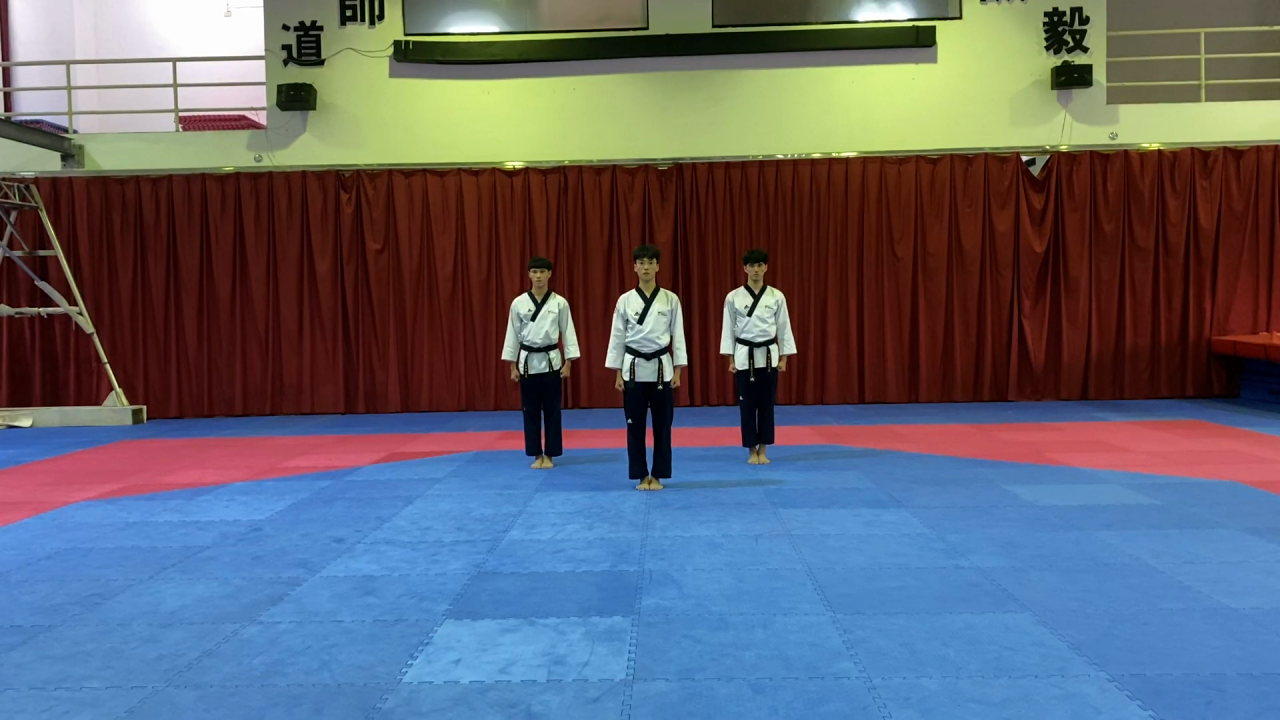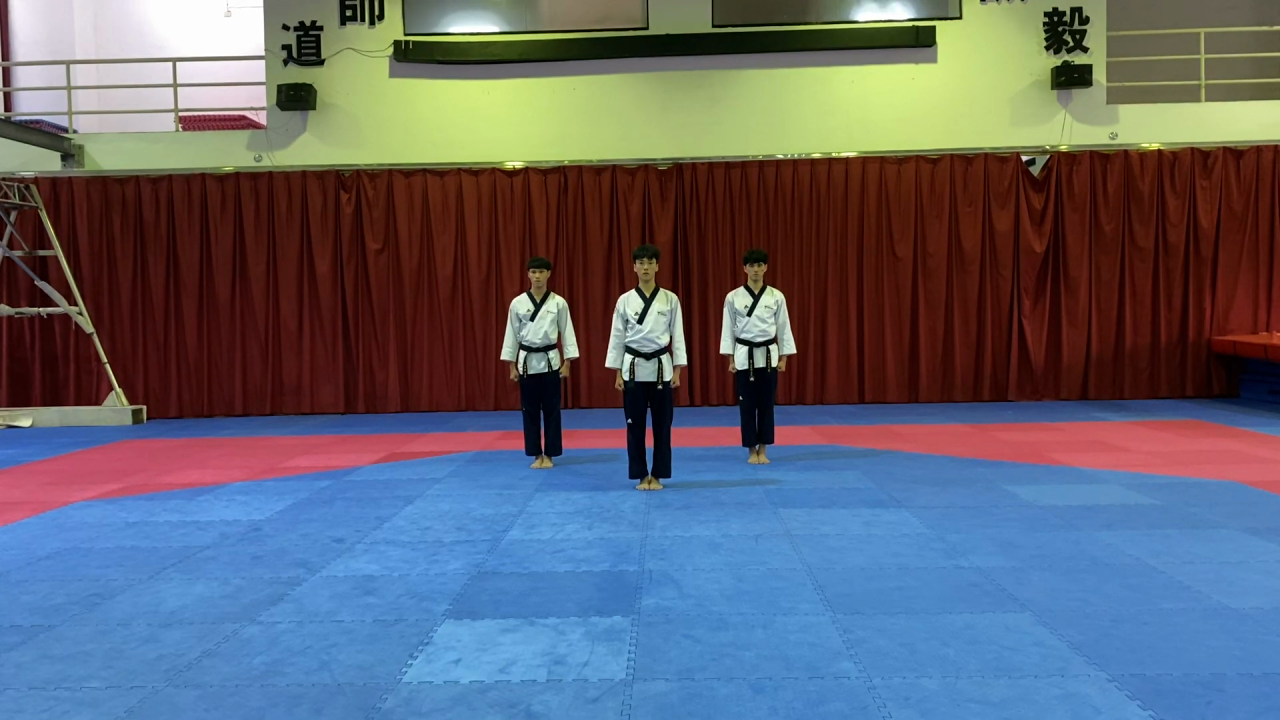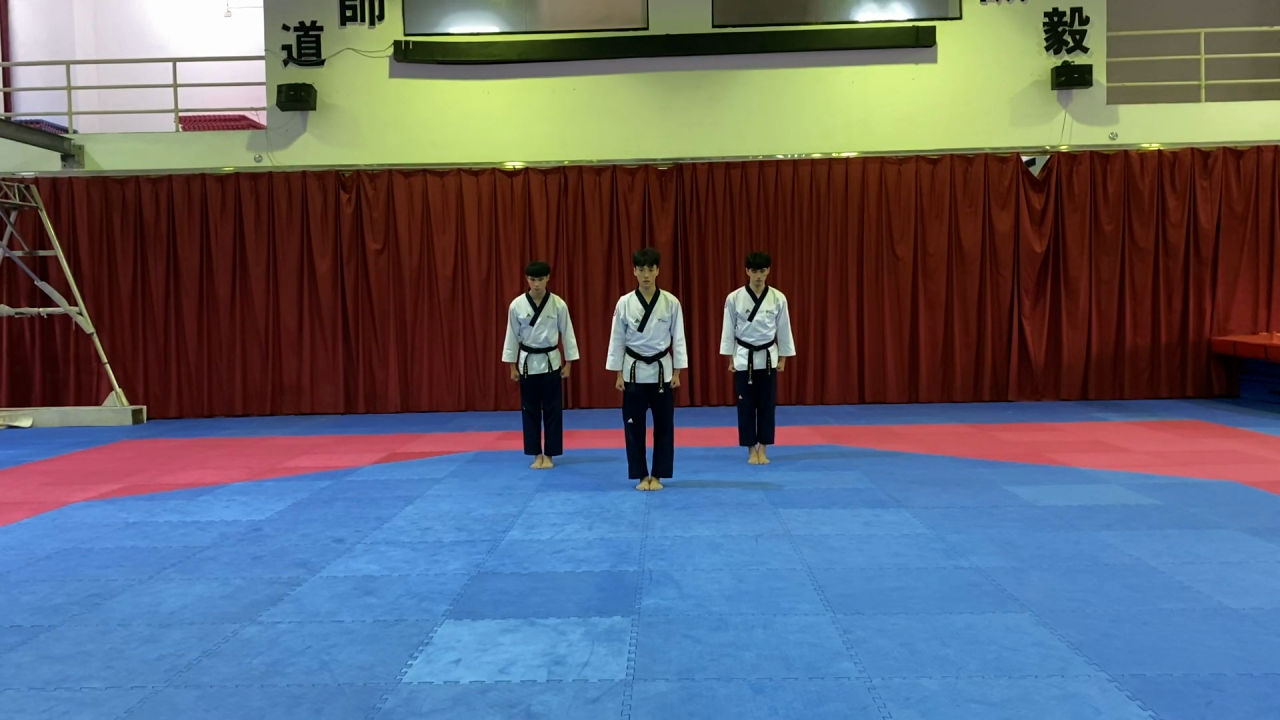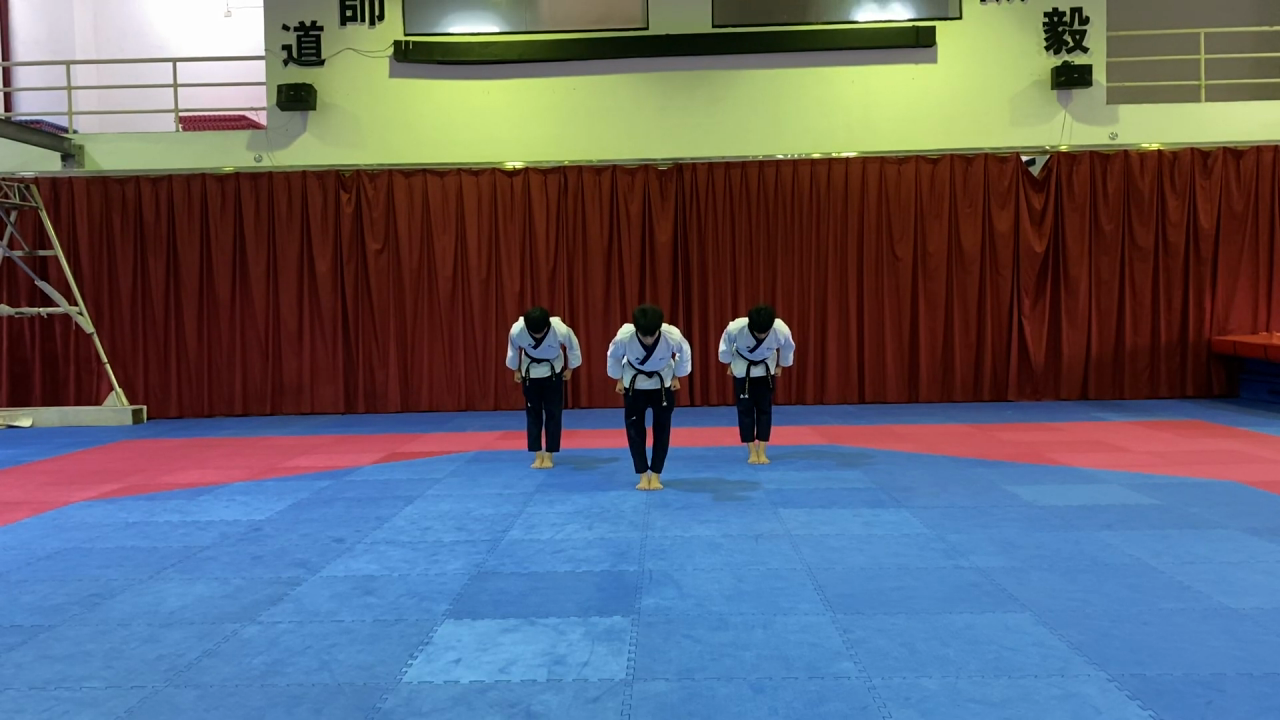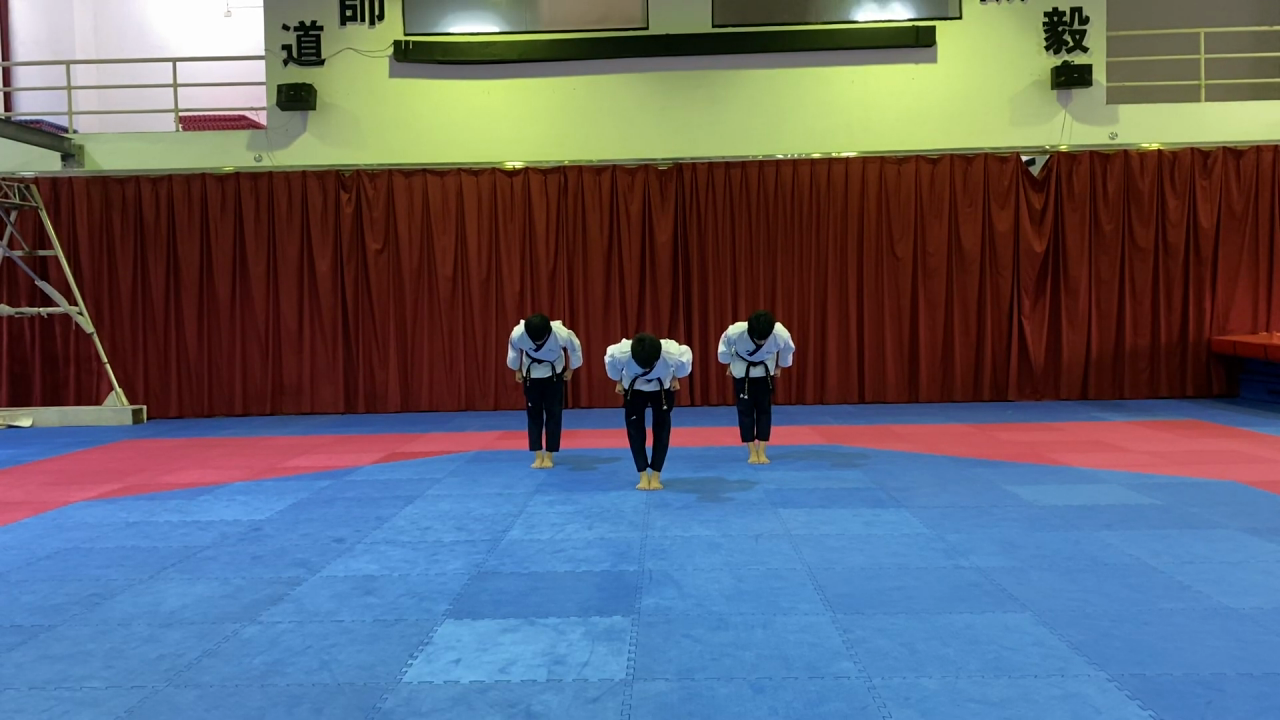
dt=1s
person 1, frame 1
left shoulder: (670, 299)
right shoulder: (625, 300)
left elbow: (678, 335)
right elbow: (617, 337)
left wrist: (677, 371)
right wrist: (618, 373)
left hip: (661, 367)
right hip: (634, 368)
left knee: (662, 425)
right knee: (635, 425)
left ankle: (657, 475)
right ankle: (642, 475)
person 1, frame 2
left shoulder: (670, 299)
right shoulder: (625, 300)
left elbow: (677, 335)
right elbow: (617, 337)
left wrist: (677, 371)
right wrist: (618, 373)
left hip: (661, 367)
right hip: (633, 368)
left knee: (662, 424)
right knee: (635, 425)
left ankle: (657, 475)
right ankle: (642, 475)
person 1, frame 3
left shoulder: (671, 302)
right shoulder: (624, 303)
left elbow: (678, 338)
right elbow: (617, 339)
left wrist: (677, 372)
right wrist: (618, 374)
left hip: (661, 369)
right hip: (634, 370)
left knee: (664, 425)
right knee: (634, 425)
left ankle: (657, 475)
right ankle: (642, 475)
person 1, frame 4
left shoulder: (673, 336)
right shoulder: (624, 336)
left elbow: (684, 353)
right elbow: (613, 356)
left wrist: (676, 377)
right wrist: (618, 380)
left hip: (662, 380)
right hip: (634, 381)
left knee: (662, 427)
right knee: (635, 428)
left ankle: (655, 474)
right ankle: (643, 475)
person 1, frame 5
left shoulder: (672, 353)
right shoulder: (621, 354)
left elbow: (687, 354)
right elbow: (609, 358)
left wrist: (676, 378)
right wrist: (618, 381)
left hip: (662, 385)
right hip: (634, 386)
left knee: (662, 427)
right knee: (635, 427)
left ankle: (656, 475)
right ankle: (643, 475)
person 2, frame 1
left shoulder: (776, 296)
right shoulder: (733, 297)
left elbow: (784, 327)
right elbow: (729, 328)
left wrist: (784, 358)
right wrist: (730, 360)
left hip: (768, 355)
right hip: (744, 355)
left knee: (767, 404)
right knee: (747, 404)
left ankle: (763, 450)
right ankle: (752, 450)
person 2, frame 2
left shoulder: (776, 296)
right shoulder: (733, 297)
left elbow: (783, 328)
right elbow: (728, 329)
left wrist: (783, 358)
right wrist: (730, 359)
left hip: (768, 355)
right hip: (744, 355)
left knee: (766, 404)
right knee: (747, 404)
left ankle: (763, 449)
right ankle: (752, 450)
person 2, frame 3
left shoulder: (778, 298)
right shoulder: (734, 298)
left elbow: (784, 330)
right elbow: (729, 330)
left wrist: (783, 358)
right wrist: (730, 359)
left hip: (768, 357)
right hip: (744, 357)
left knee: (767, 405)
right knee: (746, 405)
left ankle: (762, 450)
right ankle: (752, 450)
person 2, frame 4
left shoulder: (782, 330)
right shoulder: (735, 328)
left elbow: (788, 348)
right elbow: (725, 346)
left wrist: (779, 366)
right wrist: (729, 365)
left hip: (766, 367)
right hip: (742, 367)
left knee: (764, 407)
right knee: (745, 408)
left ankle: (762, 451)
right ankle: (752, 451)
person 2, frame 5
left shoulder: (781, 334)
right shoulder: (735, 332)
left elbow: (787, 350)
right elbow: (724, 346)
left wrist: (779, 367)
right wrist: (729, 365)
left hip: (765, 369)
right hip: (742, 369)
left knee: (764, 408)
right knee: (745, 408)
left ankle: (762, 451)
right ankle: (752, 451)
person 3, frame 1
left shoulder: (559, 303)
right shoulder: (518, 303)
left elbow: (568, 332)
right elbow: (513, 334)
left wrist: (568, 363)
right wrist: (512, 366)
left hip: (551, 360)
right hip: (527, 361)
left knee: (552, 410)
right knee: (530, 410)
left ankle: (549, 454)
right ankle: (537, 454)
person 3, frame 2
left shoulder: (559, 303)
right shoulder: (517, 303)
left elbow: (567, 332)
right elbow: (512, 334)
left wrist: (567, 363)
right wrist: (512, 366)
left hip: (550, 360)
right hip: (527, 361)
left knee: (551, 409)
right knee: (530, 410)
left ankle: (549, 454)
right ankle: (537, 454)
person 3, frame 3
left shoulder: (558, 304)
right shoulder: (517, 305)
left elbow: (567, 334)
right elbow: (512, 336)
left wrist: (568, 363)
right wrist: (512, 366)
left hip: (551, 362)
right hip: (527, 362)
left knee: (552, 410)
right knee: (530, 410)
left ankle: (549, 455)
right ankle: (537, 455)
person 3, frame 4
left shoulder: (561, 330)
right shoulder: (516, 331)
left elbow: (573, 347)
right elbow: (513, 350)
left wrist: (570, 369)
right wrist: (515, 370)
left hip: (553, 369)
right hip: (530, 369)
left knee: (553, 411)
right knee: (533, 411)
left ankle: (549, 455)
right ankle: (538, 454)
person 3, frame 5
left shoulder: (562, 333)
right shoulder: (518, 334)
left elbow: (575, 348)
right elbow: (514, 351)
left wrist: (570, 369)
right wrist: (517, 370)
left hip: (554, 371)
right hip: (531, 371)
left knee: (553, 412)
right knee: (534, 412)
left ankle: (549, 455)
right ankle: (538, 455)
